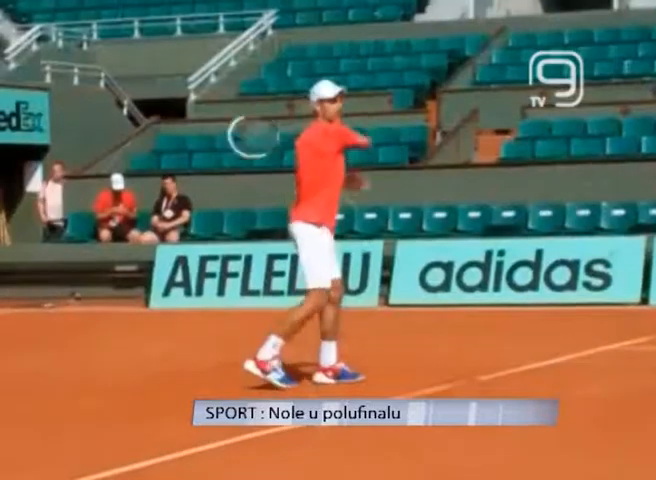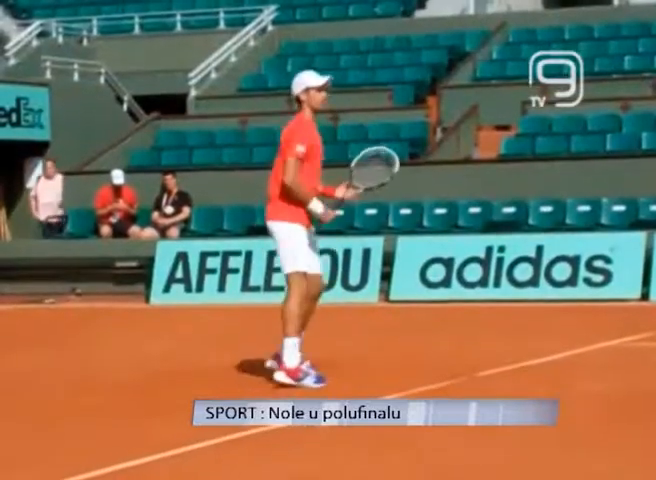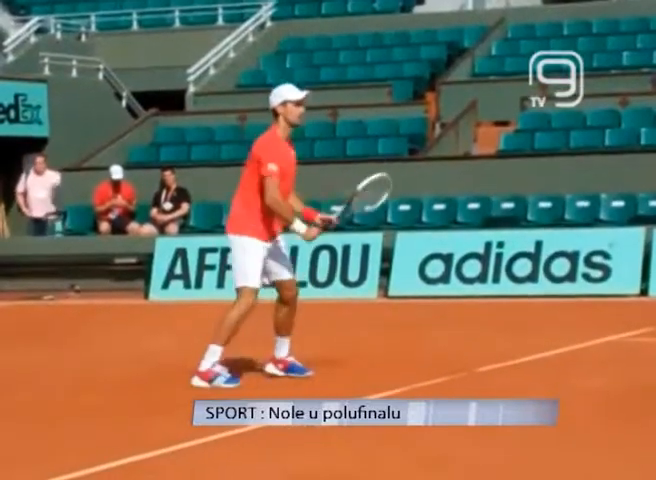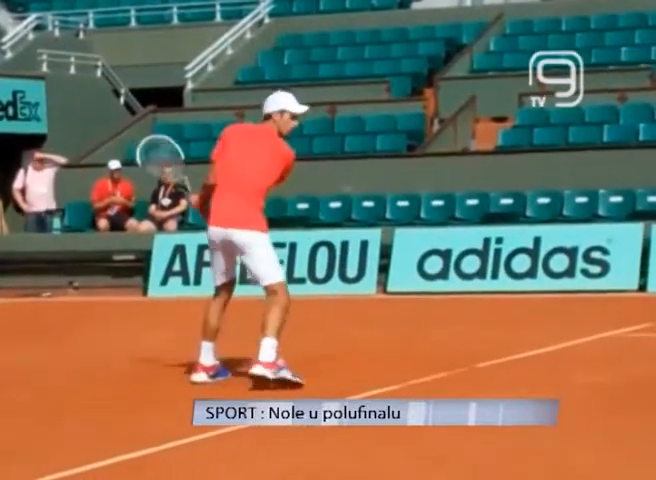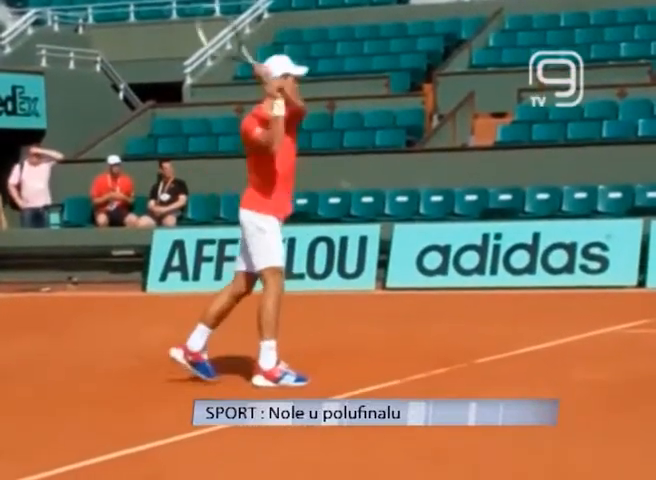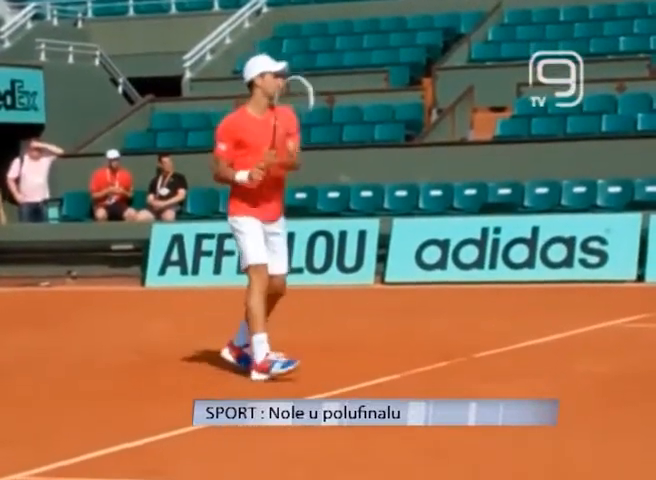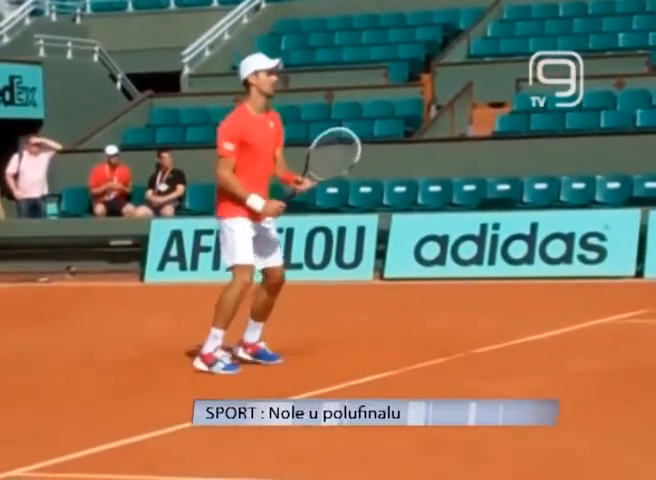
dt=0.5s
person 1, frame 1
left shoulder: (307, 138)
right shoulder: (333, 131)
right elbow: (364, 141)
left wrist: (342, 180)
left hip: (312, 223)
right hip: (312, 225)
left knee: (334, 294)
right knee: (316, 299)
left ankle: (328, 365)
right ankle: (265, 357)
person 1, frame 2
left shoulder: (304, 129)
right shoulder: (302, 128)
right elbow: (289, 180)
left wrist: (333, 192)
right wrist: (318, 207)
left hip: (296, 220)
right hip: (286, 218)
left knee: (314, 287)
right knee: (298, 285)
left ankle: (285, 355)
right ankle: (290, 365)
person 1, frame 3
left shoulder: (283, 146)
right shoulder: (271, 147)
left elbow: (286, 195)
right elbow: (271, 199)
left wrist: (312, 216)
right wrist: (299, 227)
left hip: (268, 233)
right hip: (248, 231)
left knee: (289, 292)
right knee: (247, 300)
left ankle: (281, 358)
right ankle: (207, 368)
person 1, frame 4
left shoulder: (231, 131)
right shoulder: (286, 154)
left elbow: (213, 179)
left wrist: (201, 200)
left hip: (217, 224)
right hip: (248, 227)
left knee: (222, 291)
right knee: (279, 296)
left ankle: (206, 364)
right ankle: (268, 360)
person 1, frame 5
left shoulder: (287, 105)
right shoulder: (254, 119)
left elbow: (300, 108)
right elbow: (273, 147)
left wrist: (282, 92)
right wrist: (278, 102)
left hip: (274, 212)
right hip: (259, 212)
left knee: (241, 284)
right knee: (274, 282)
left ankle: (193, 348)
right ankle: (267, 366)
person 1, frame 6
left shoulder: (286, 116)
right shoulder: (231, 125)
left elbow: (294, 160)
right elbow: (219, 172)
left wrist: (277, 160)
right wrist: (244, 175)
left hip: (274, 215)
right hip: (245, 213)
left knee: (277, 286)
right knee: (259, 279)
left ankle: (239, 345)
right ankle: (262, 359)
person 1, frame 7
left shoulder: (273, 119)
right shoulder: (234, 123)
left elbow: (276, 161)
right elbow: (224, 175)
left wrist: (292, 179)
right wrist: (258, 203)
left hip: (261, 213)
right hip: (235, 212)
left knee: (275, 278)
right knee: (242, 279)
left ankle: (250, 342)
right ankle: (210, 351)
